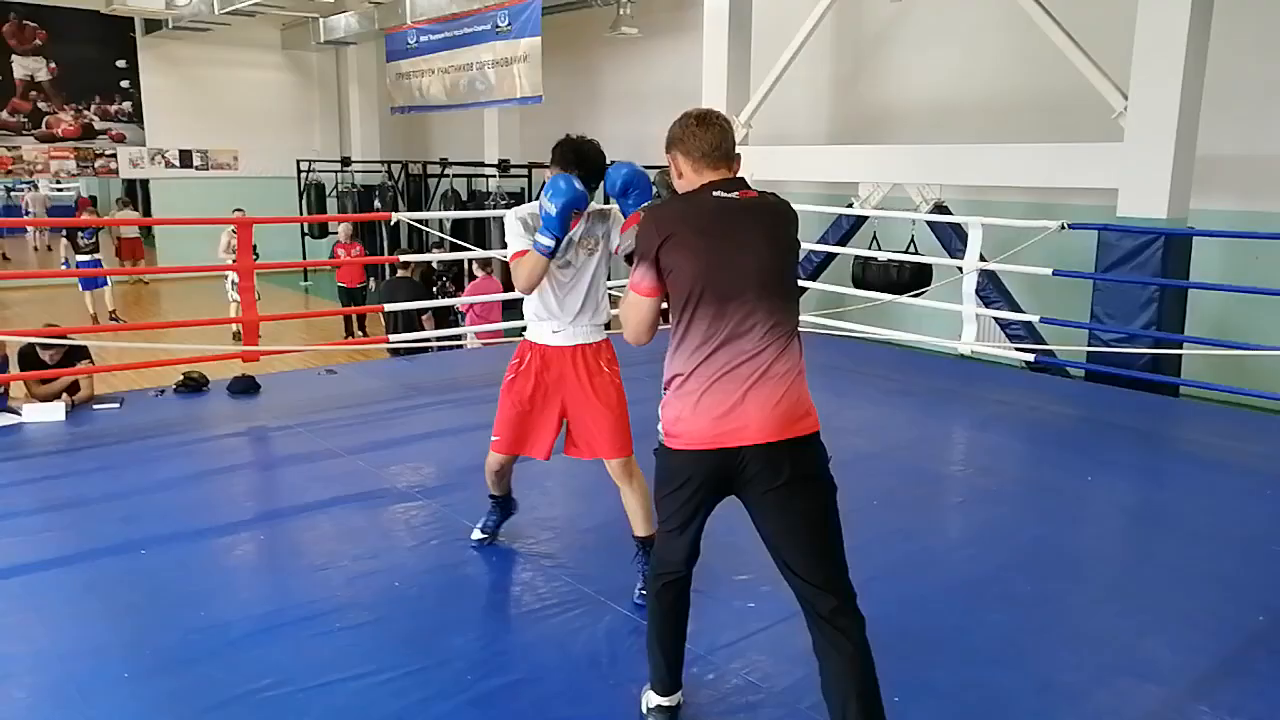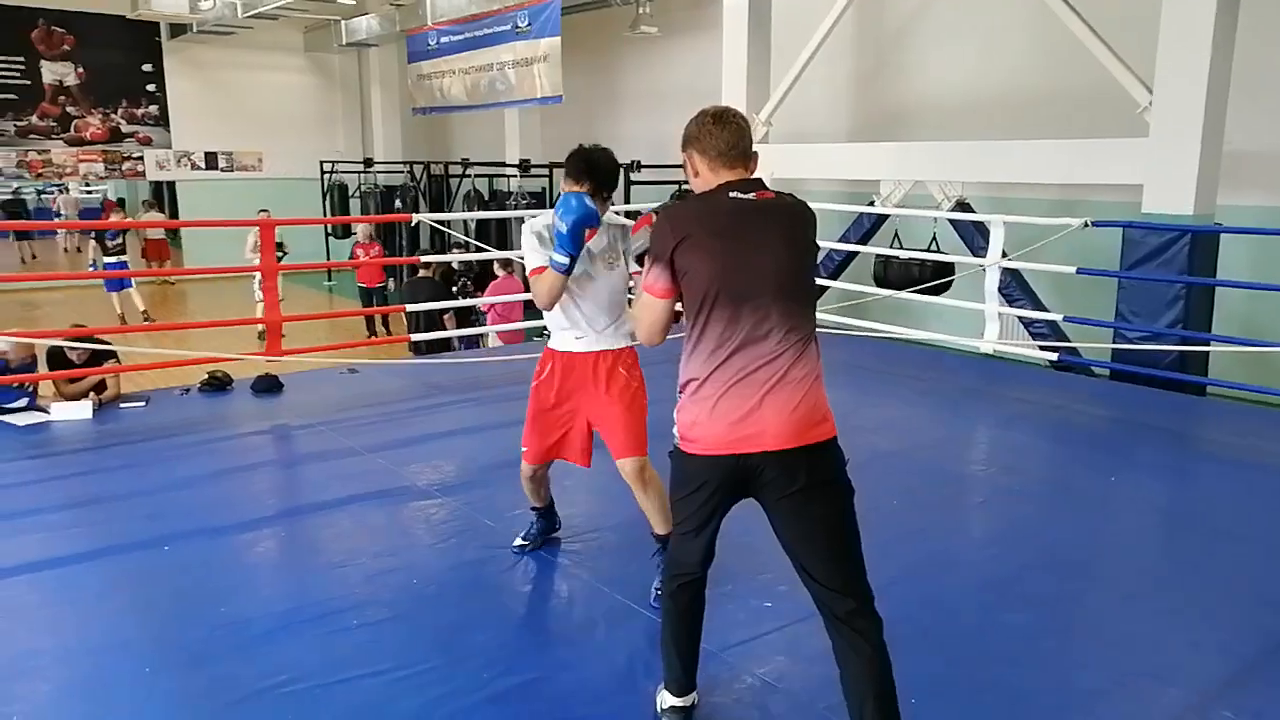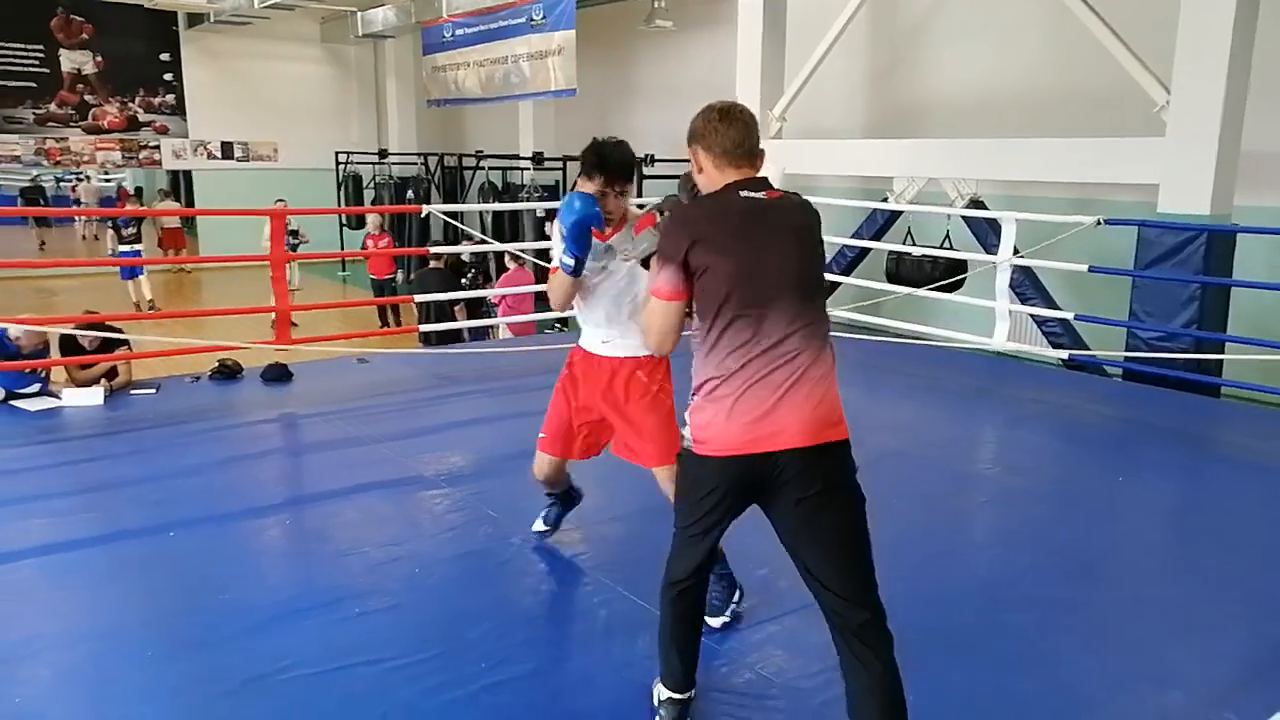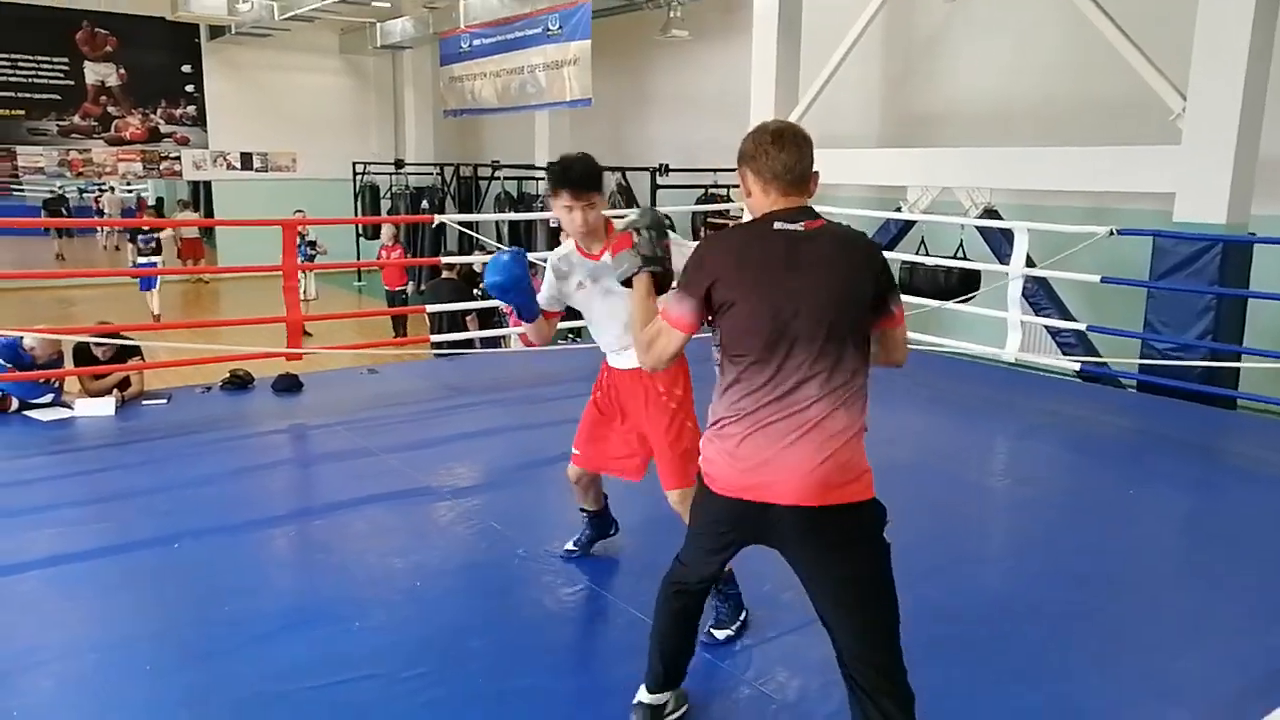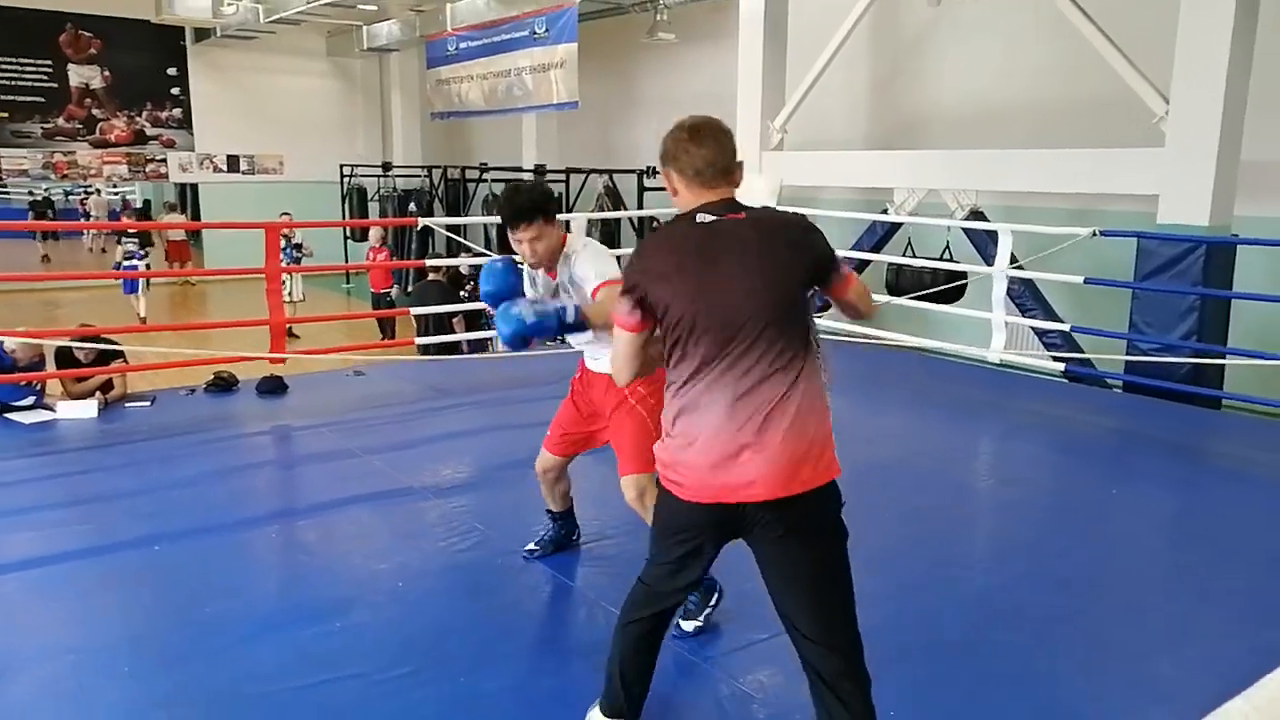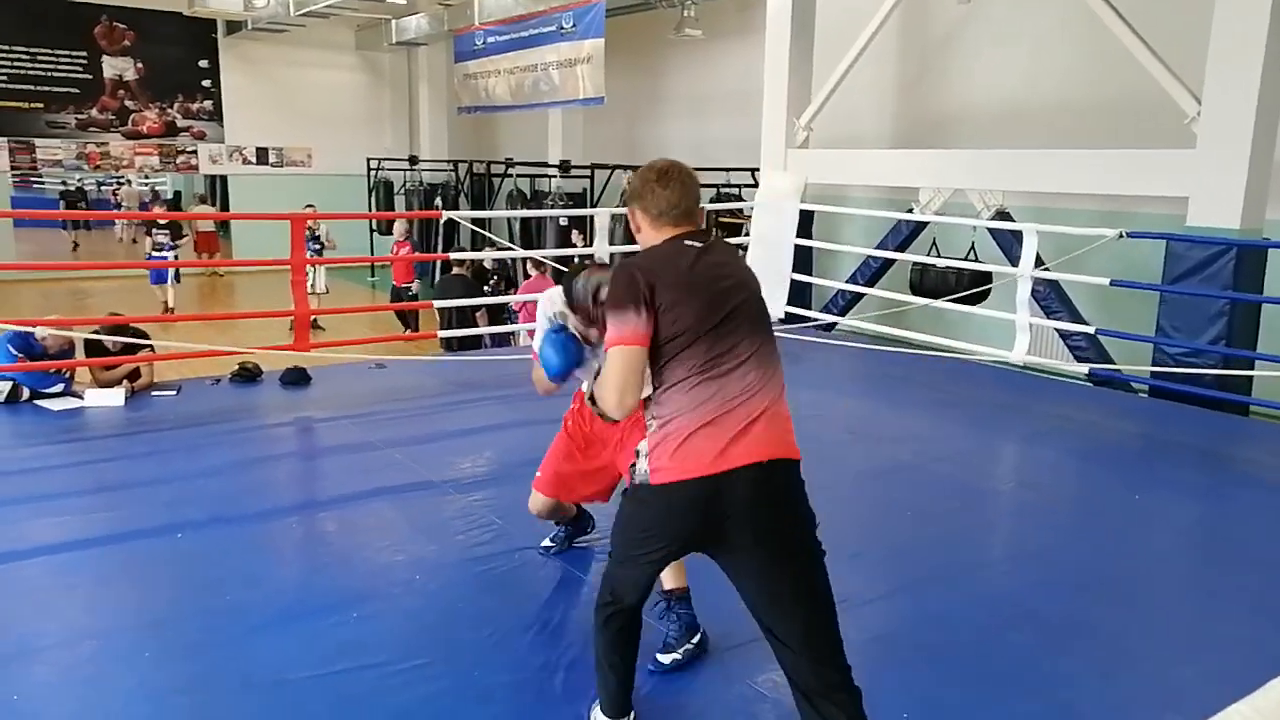
dt=0.2s
person 1, frame 1
left shoulder: (662, 222)
right shoulder: (780, 215)
left elbow: (635, 331)
left hip: (691, 434)
right hip: (781, 434)
left knee: (670, 565)
right knee: (829, 601)
person 1, frame 2
left shoulder: (677, 224)
right shoulder: (798, 217)
left elbow: (648, 332)
left hip: (707, 438)
right hip: (799, 438)
left knee: (685, 568)
right knee: (848, 605)
person 1, frame 3
left shoulder: (686, 226)
right shoulder: (803, 217)
left elbow: (654, 340)
left hip: (719, 442)
right hip: (814, 443)
left knee: (685, 571)
right knee: (858, 619)
person 1, frame 4
left shoulder: (716, 256)
right shoulder: (859, 251)
left elbow: (651, 353)
right elbow: (893, 354)
left wrist: (641, 272)
left hip: (731, 478)
right hip: (831, 490)
left knee: (690, 575)
person 1, frame 5
left shoulder: (651, 256)
right shoulder: (792, 235)
left elbow: (623, 371)
right elbow: (861, 307)
left hip: (694, 478)
right hip: (793, 480)
left knee: (652, 599)
right knee: (837, 666)
person 1, frame 6
left shoulder: (633, 276)
right shoulder: (732, 262)
left elbow: (619, 399)
left wrist: (596, 385)
left hip: (673, 478)
right hip: (766, 473)
left knee: (617, 596)
person 2, frame 1
left shoulder: (607, 222)
right shoulder: (521, 219)
right elbow: (523, 282)
left wrist: (648, 205)
right wrist: (552, 227)
left hip: (589, 352)
right hip: (536, 352)
left knee: (619, 461)
right knee: (497, 459)
left ankle: (648, 555)
right ankle: (501, 505)
person 2, frame 2
left shoulder: (623, 233)
right shoulder: (540, 229)
right elbow: (544, 300)
right wrist: (567, 247)
left hip: (613, 358)
right hip: (559, 360)
left knee: (634, 464)
right knee: (531, 463)
left ankle: (668, 552)
right ankle: (544, 520)
person 2, frame 3
left shoulder: (650, 228)
right shoulder: (566, 228)
right elbow: (558, 300)
right wrist: (578, 249)
left hip: (643, 363)
right hip: (589, 361)
left knee: (669, 470)
right knee: (546, 469)
left ankle: (721, 575)
right ankle: (563, 497)
person 2, frame 4
left shoulder: (636, 242)
right shoulder: (561, 260)
right elbow: (540, 334)
right wrist: (521, 302)
left hip: (660, 375)
right hip: (615, 375)
left knee: (679, 492)
right knee: (578, 474)
left ankle: (726, 593)
right ankle: (599, 522)
person 2, frame 5
left shoulder: (587, 255)
right shoulder: (529, 264)
left elbow: (616, 313)
right elbow: (532, 327)
left wrist: (569, 317)
right wrist: (506, 299)
left hip: (632, 377)
right hip: (592, 376)
left knee: (637, 490)
right knee: (549, 464)
left ankle: (700, 585)
right ankle: (563, 529)
person 2, frame 6
right shoulder: (551, 306)
right elbow: (543, 385)
right wrist: (554, 365)
left hip: (640, 414)
right hip: (588, 411)
right knee: (541, 505)
left ankle: (682, 619)
right ankle: (576, 520)
